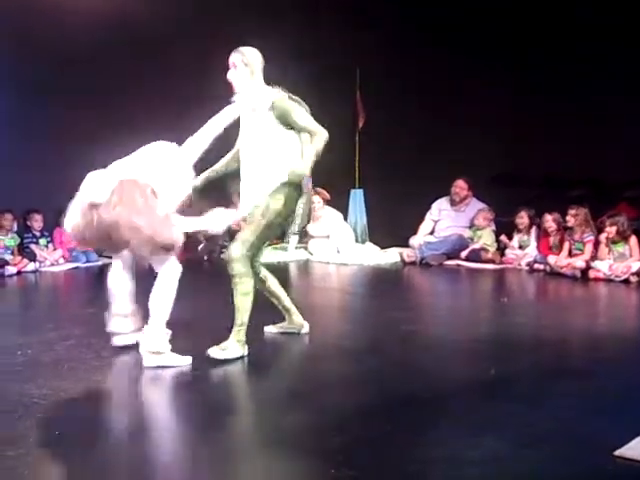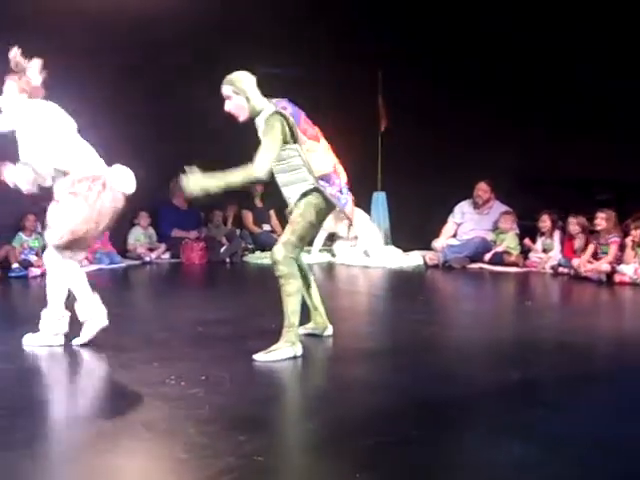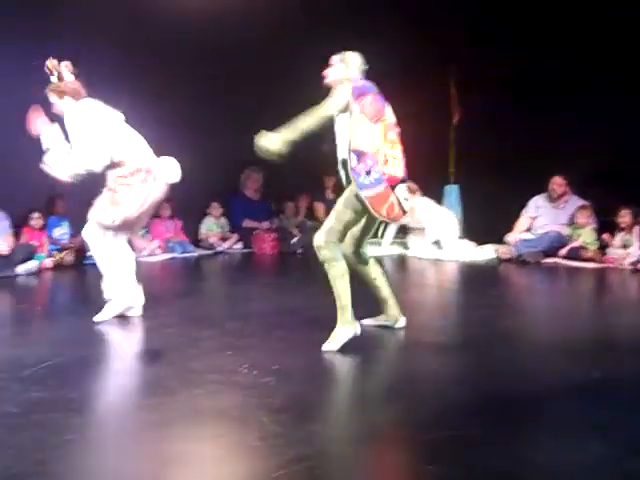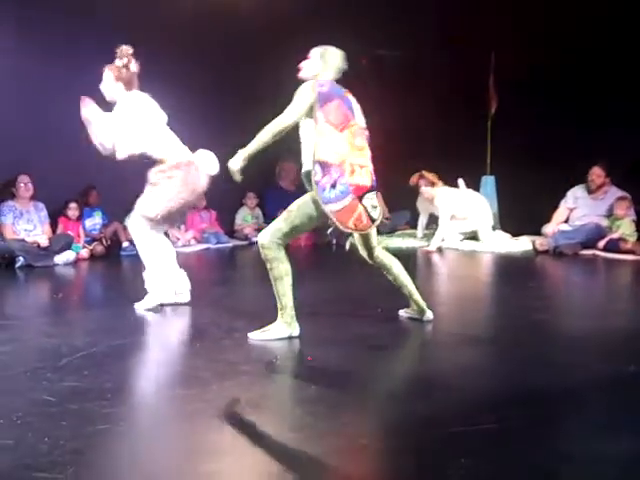
dt=0.7s
person 1, frame 1
left shoulder: (277, 101)
right shoulder: (248, 108)
left elbow: (320, 133)
right elbow: (239, 152)
left wrist: (304, 165)
right wrist: (204, 177)
left hip: (280, 192)
right hip: (259, 195)
left knee: (239, 252)
right knee: (247, 259)
left ankle: (238, 339)
right ankle: (294, 319)
person 1, frame 2
left shoulder: (273, 119)
right shoulder: (271, 115)
left elbow: (260, 169)
left wrist: (212, 183)
left hip: (318, 192)
right hip: (309, 192)
left knee: (283, 254)
right knee: (291, 255)
left ankle: (290, 341)
right ankle: (320, 321)
person 1, frame 3
left shoulder: (349, 87)
right shoulder: (373, 96)
left elbow: (326, 111)
right elbow: (386, 143)
left wrist: (280, 137)
left hip: (370, 175)
right hip: (380, 180)
left knee: (325, 242)
right knee: (353, 250)
left ankle: (346, 321)
right ankle: (392, 313)
person 1, frame 4
left shoulder: (313, 88)
right shoulder: (346, 97)
left elbow: (285, 121)
left wrist: (243, 155)
left knee: (270, 239)
right knee: (371, 251)
left ankle: (286, 321)
right ankle: (419, 306)
person 2, frame 1
right shoulder: (181, 167)
left hip: (94, 205)
right hip: (130, 201)
left knee: (122, 258)
right knee: (169, 269)
left ankle: (123, 326)
right ankle: (154, 348)
person 2, frame 2
left shoulder: (29, 116)
right shoulder: (44, 113)
left elbow: (38, 171)
left hip: (86, 188)
right hip: (93, 186)
left knee: (56, 256)
right knee: (67, 257)
left ankle: (53, 329)
right ankle: (92, 313)
person 2, frame 3
left shoulder: (83, 114)
right shoulder: (85, 113)
left elbow: (91, 156)
right elbow: (77, 153)
left wrist: (59, 165)
right wrist: (47, 131)
left hip: (136, 177)
right hip: (133, 176)
left knee: (95, 231)
right knee: (113, 236)
left ankle: (119, 295)
right ankle: (131, 300)
person 2, frame 4
left shoulder: (133, 105)
right shoulder: (125, 107)
left hip: (177, 171)
right hip: (175, 170)
left knee: (138, 224)
right knee: (152, 229)
left ankle: (159, 288)
right ankle: (177, 288)
